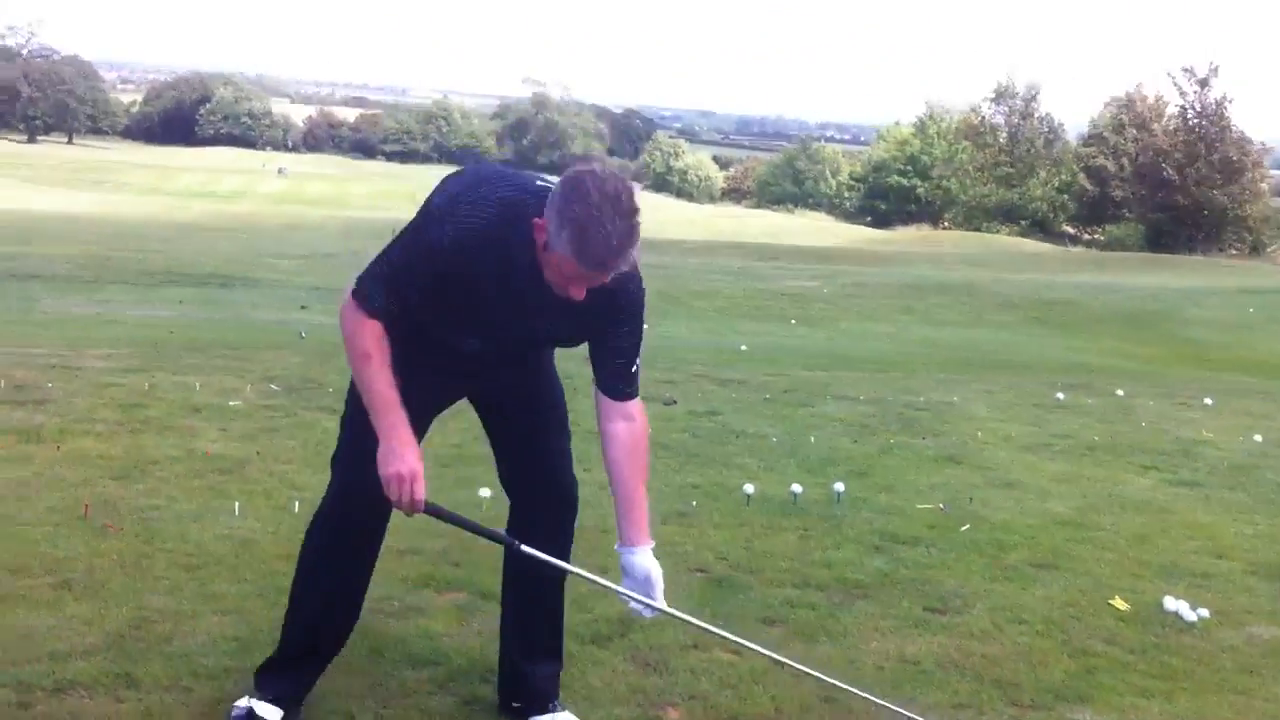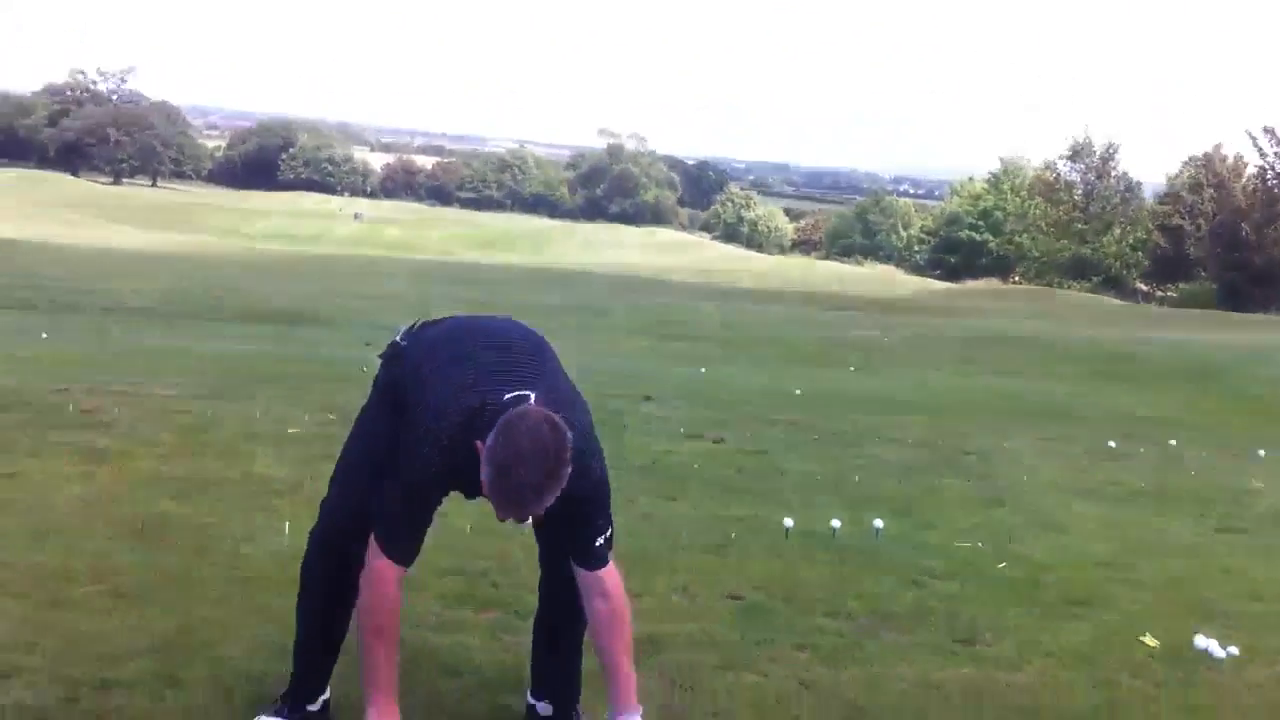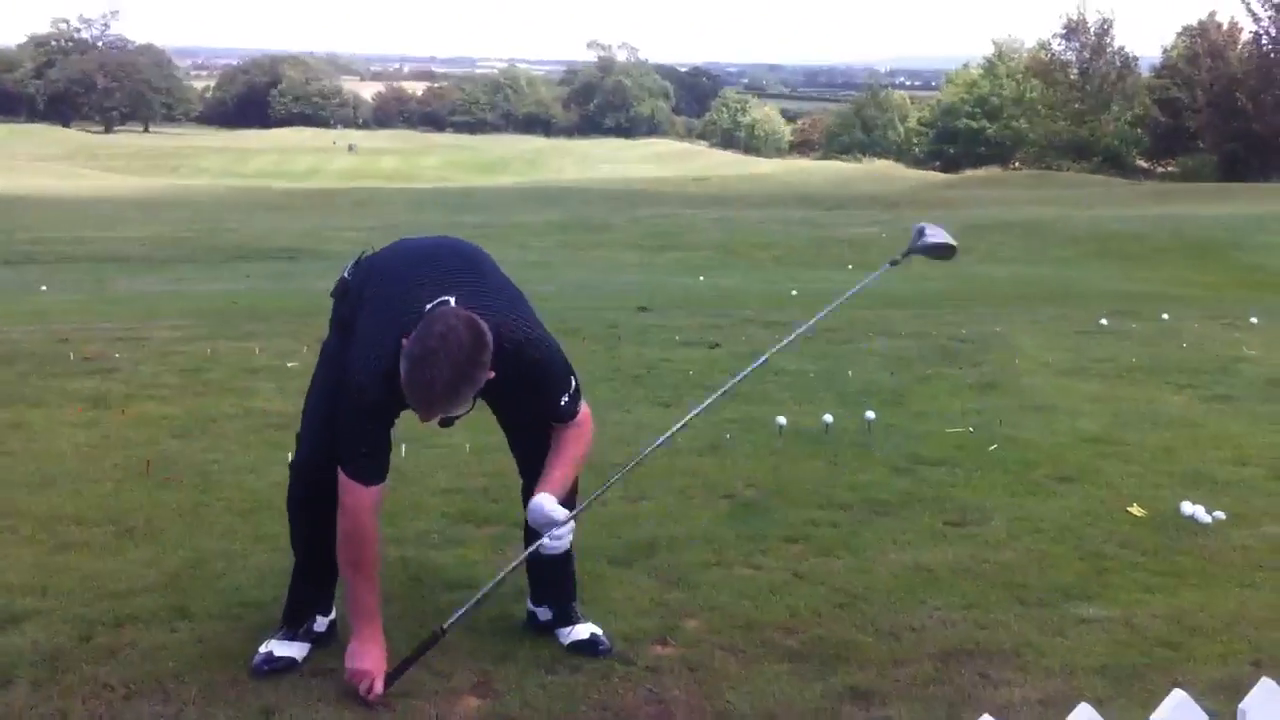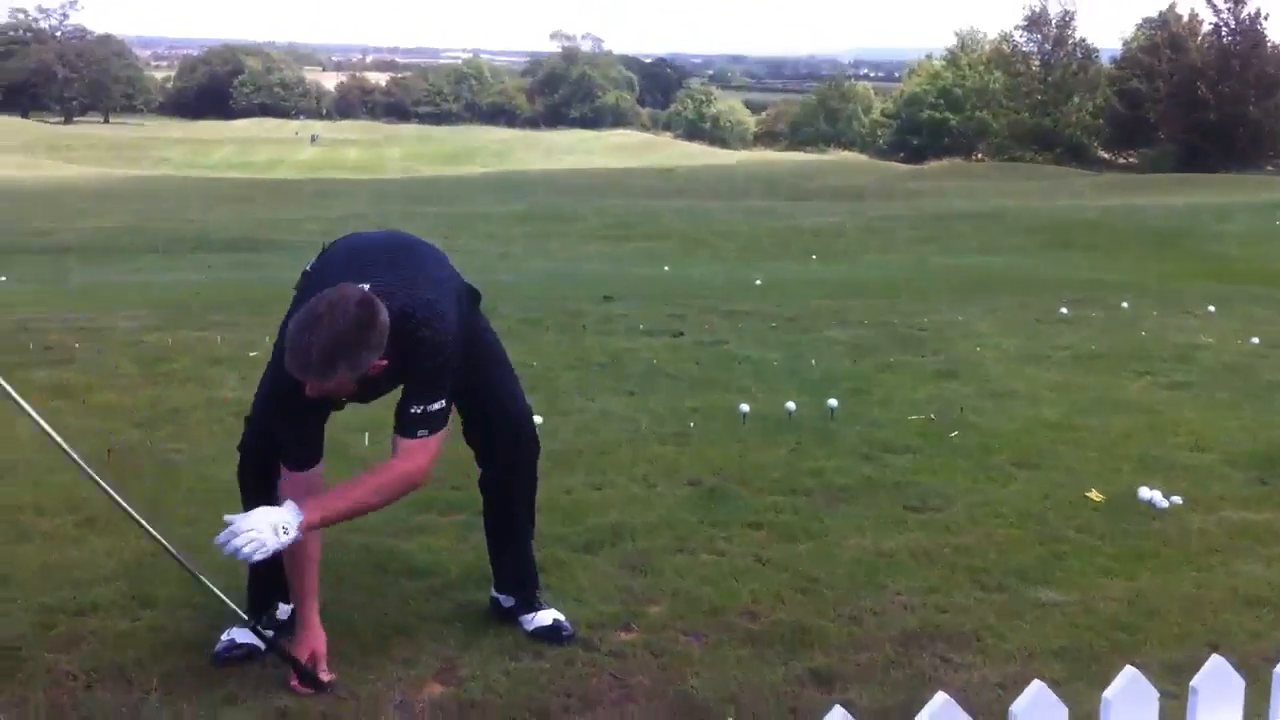
dt=0.5s
person 1, frame 1
left shoulder: (617, 282)
right shoulder: (465, 218)
left elbow: (621, 410)
right elbow: (361, 313)
left wrist: (637, 546)
right wrist: (395, 435)
left hip: (518, 359)
right hip: (417, 344)
left knee: (550, 499)
right knee: (354, 501)
person 1, frame 2
left shoulder: (579, 461)
right shoulder: (436, 445)
left elbow: (600, 588)
right elbow: (381, 574)
left knee: (566, 552)
right knee: (340, 531)
person 1, frame 3
left shoulder: (525, 347)
right shoulder: (375, 367)
left elbow: (575, 423)
right elbow: (357, 506)
left wrist: (549, 499)
right wrist: (366, 635)
right hip: (368, 301)
left knee: (542, 448)
right knee: (315, 464)
left ankle: (553, 606)
right ankle: (309, 616)
person 1, frame 4
left shoulder: (430, 332)
right shoulder: (302, 354)
left elbow: (411, 463)
right elbow: (298, 484)
left wrist: (294, 522)
right wrist: (308, 621)
left hip: (437, 304)
left knee: (513, 437)
right knee: (263, 451)
left ankle: (516, 593)
right ankle: (273, 604)
